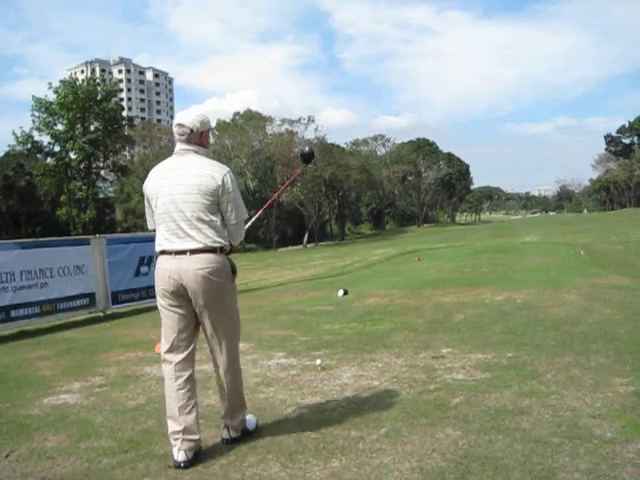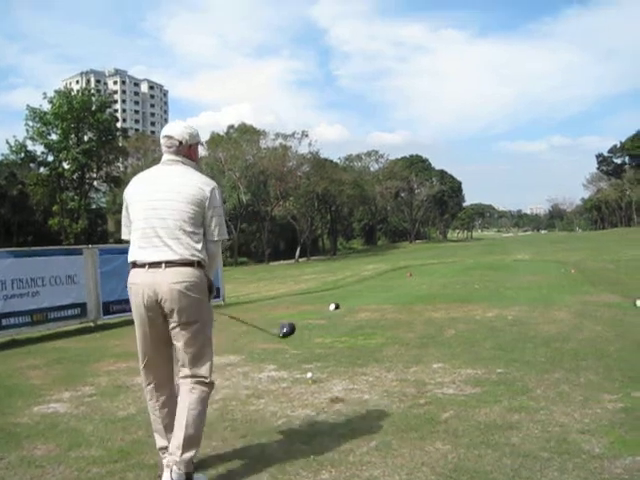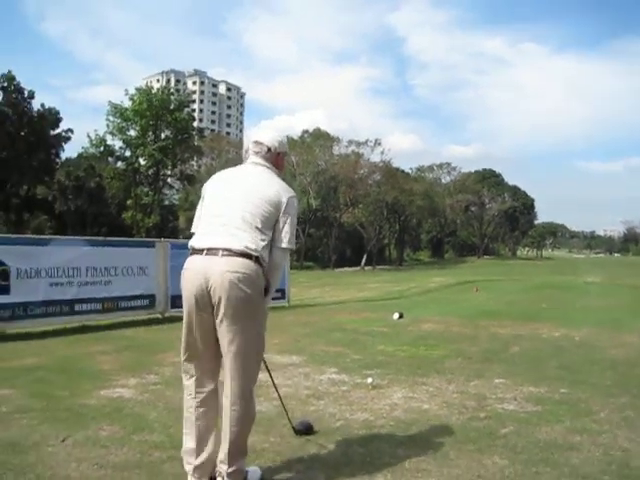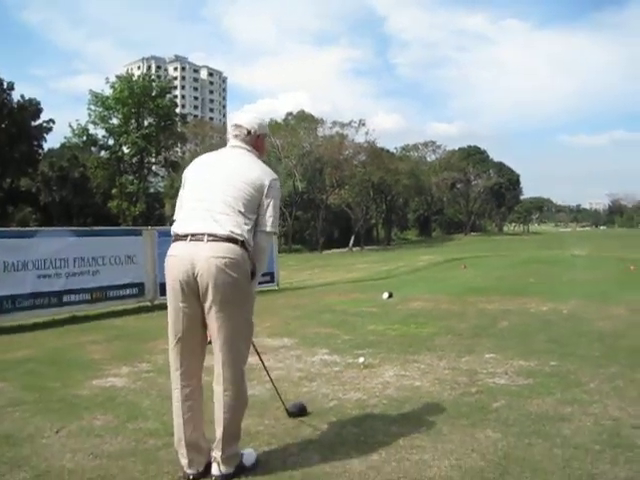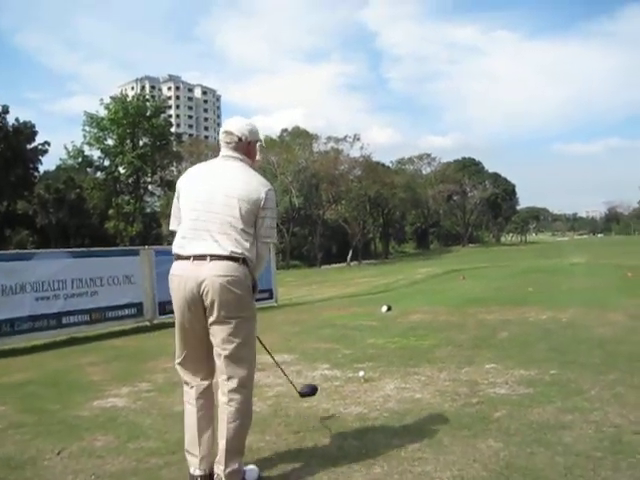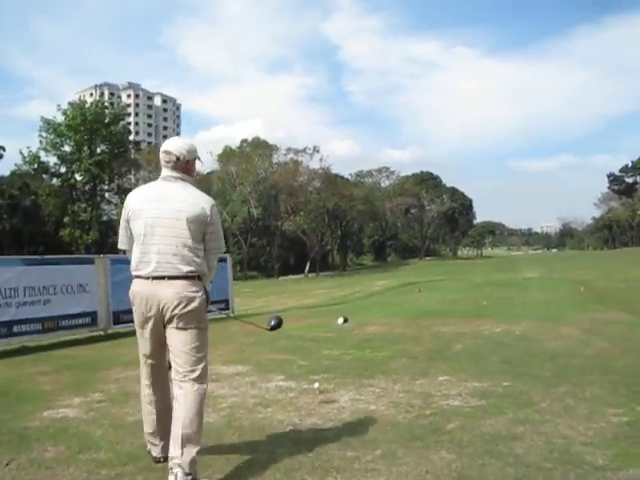
dt=0.4s
person 1, frame 1
left shoulder: (153, 176)
right shoulder: (218, 172)
left elbow: (155, 226)
right elbow: (236, 231)
left hip: (166, 267)
right hip: (208, 265)
left knee: (175, 357)
right knee: (224, 349)
left ankle: (183, 444)
right ankle: (234, 423)
person 1, frame 2
left shoulder: (136, 184)
right shoulder: (205, 186)
left elbow: (129, 238)
right elbow: (214, 246)
right wrist: (204, 278)
left hip: (140, 279)
right hip: (184, 279)
left knee: (155, 375)
right knee: (195, 374)
person 1, frame 3
left shoulder: (216, 179)
right shoulder: (283, 192)
right elbow: (280, 254)
right wrist: (265, 293)
left hip: (195, 267)
right hip: (239, 272)
left knee: (198, 373)
right knee: (239, 376)
person 1, frame 4
left shoulder: (197, 163)
right shoulder: (265, 175)
right elbow: (263, 238)
right wrist: (251, 281)
left hip: (179, 253)
right hip: (225, 258)
left knee: (184, 365)
right knee: (228, 363)
person 1, frame 5
left shoulder: (190, 175)
right shoulder: (260, 186)
left elbow: (176, 229)
right elbow: (263, 247)
right wrist: (248, 282)
left hip: (182, 272)
right hip: (228, 275)
left knee: (194, 375)
right knee: (234, 378)
person 1, frame 6
left shoulder: (135, 197)
right shoulder: (203, 202)
left elbow: (127, 248)
right elbow: (213, 255)
left hip: (143, 289)
right hip: (184, 291)
left knee: (152, 374)
right knee: (189, 380)
left ankle: (159, 446)
